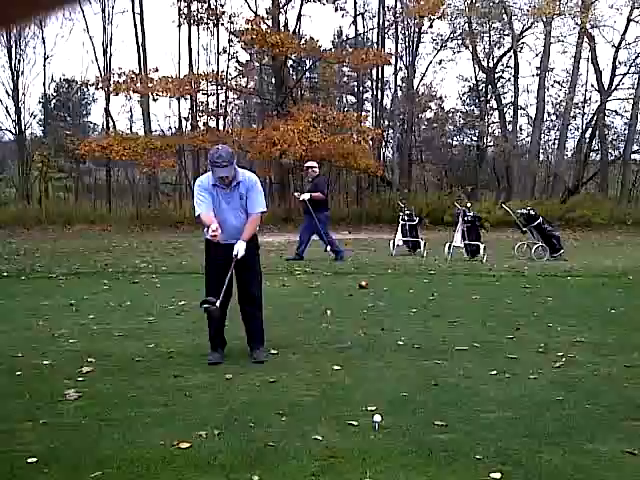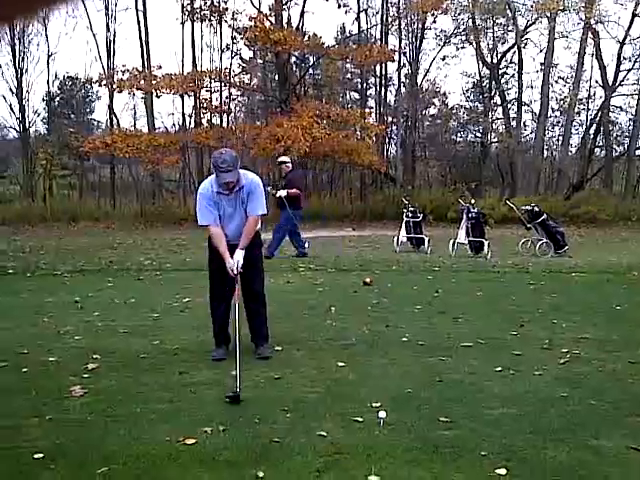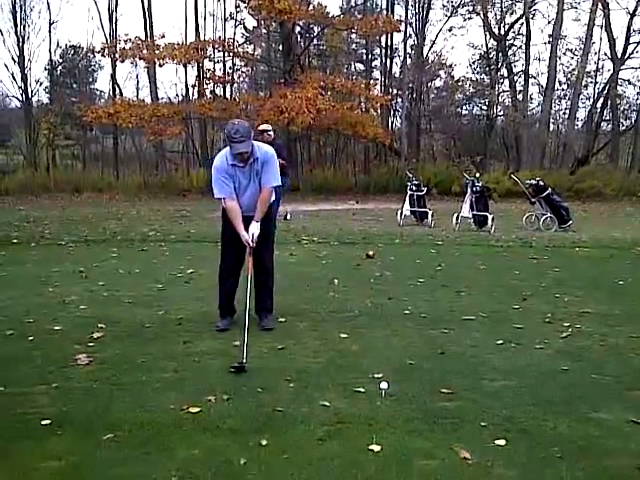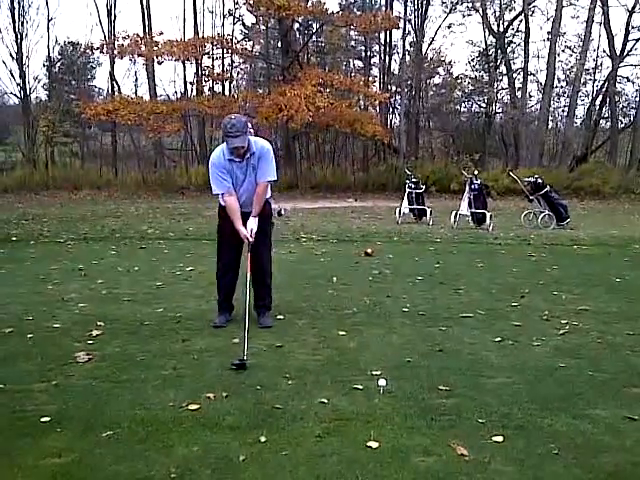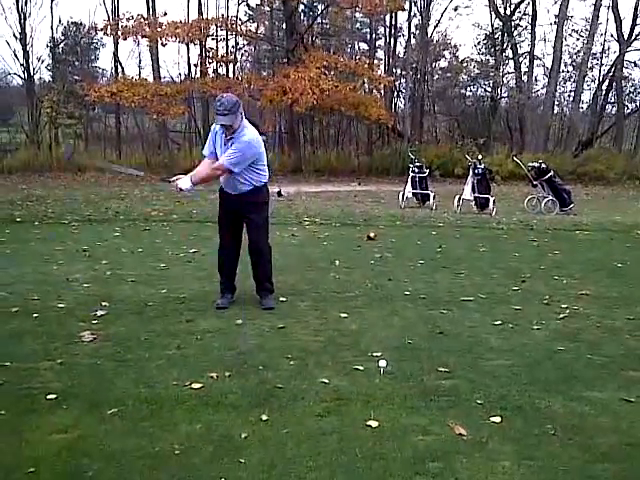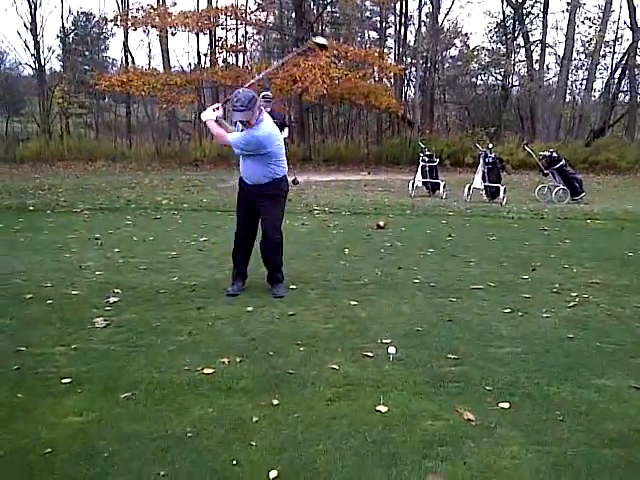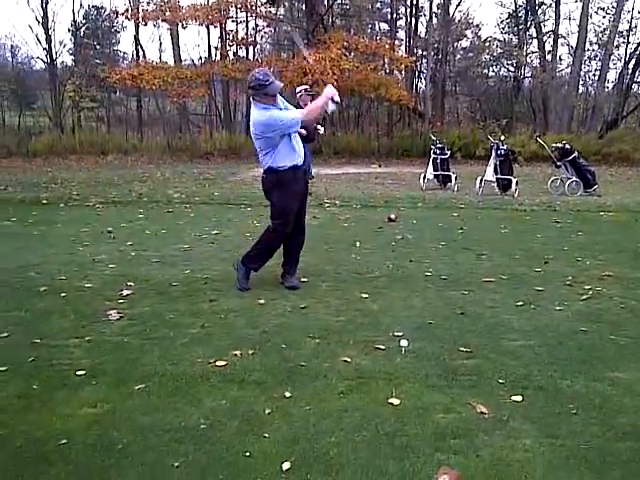
dt=0.5s
person 1, frame 1
left shoulder: (250, 180)
right shoulder: (203, 183)
left elbow: (256, 214)
right elbow: (204, 213)
left wrist: (242, 242)
right wrist: (212, 226)
left hip: (246, 244)
right hip: (216, 245)
left knee: (251, 296)
right knee: (216, 297)
left ankle: (257, 345)
right ankle: (217, 346)
person 1, frame 2
left shoulder: (253, 182)
right shoulder: (206, 190)
left elbow: (253, 218)
right elbow: (213, 227)
left wrist: (241, 250)
right wrist: (226, 258)
left hip: (249, 242)
right hip: (219, 245)
left knee: (255, 292)
right knee: (219, 295)
left ankle: (261, 341)
right ankle: (221, 342)
person 1, frame 3
left shoulder: (267, 154)
right shoulder: (221, 162)
left elbow: (267, 190)
right elbow: (229, 200)
left wrist: (256, 222)
right wrist: (241, 232)
left hip: (263, 215)
right hip: (233, 217)
left knee: (264, 265)
right knee: (229, 266)
left ankle: (265, 312)
right ankle: (226, 313)
person 1, frame 4
left shoulder: (263, 148)
right shoulder: (217, 158)
left elbow: (263, 186)
right elbow: (228, 196)
left wrist: (253, 217)
right wrist: (239, 227)
left hip: (260, 211)
right hip: (230, 214)
left knee: (261, 263)
right knee: (226, 263)
left ankle: (263, 309)
right ankle: (224, 309)
person 1, frame 5
left shoulder: (248, 140)
right shoulder: (217, 129)
left elbow: (219, 169)
right elbow: (209, 159)
left wrist: (191, 182)
right wrist: (189, 177)
left hip: (254, 197)
right hip: (228, 195)
left knee: (259, 245)
right knee: (227, 245)
left ankle: (265, 291)
right ankle: (227, 291)
person 1, frame 6
left shoulder: (262, 134)
right shoulder: (248, 119)
left elbow: (225, 140)
right elbow: (235, 135)
left wrist: (209, 120)
right wrist: (218, 120)
left hip: (271, 189)
right hip: (248, 186)
left knee: (271, 236)
right knee: (243, 234)
left ankle: (276, 280)
right ankle: (238, 278)
person 1, frame 7
left shoulder: (275, 102)
right shoulder: (263, 118)
left elbow: (299, 115)
right elbow: (304, 118)
left wrist: (323, 102)
right wrist: (326, 95)
left hip: (295, 172)
right hip: (280, 178)
left knee: (297, 225)
right knee: (282, 226)
left ankle: (290, 271)
right ankle: (247, 265)
